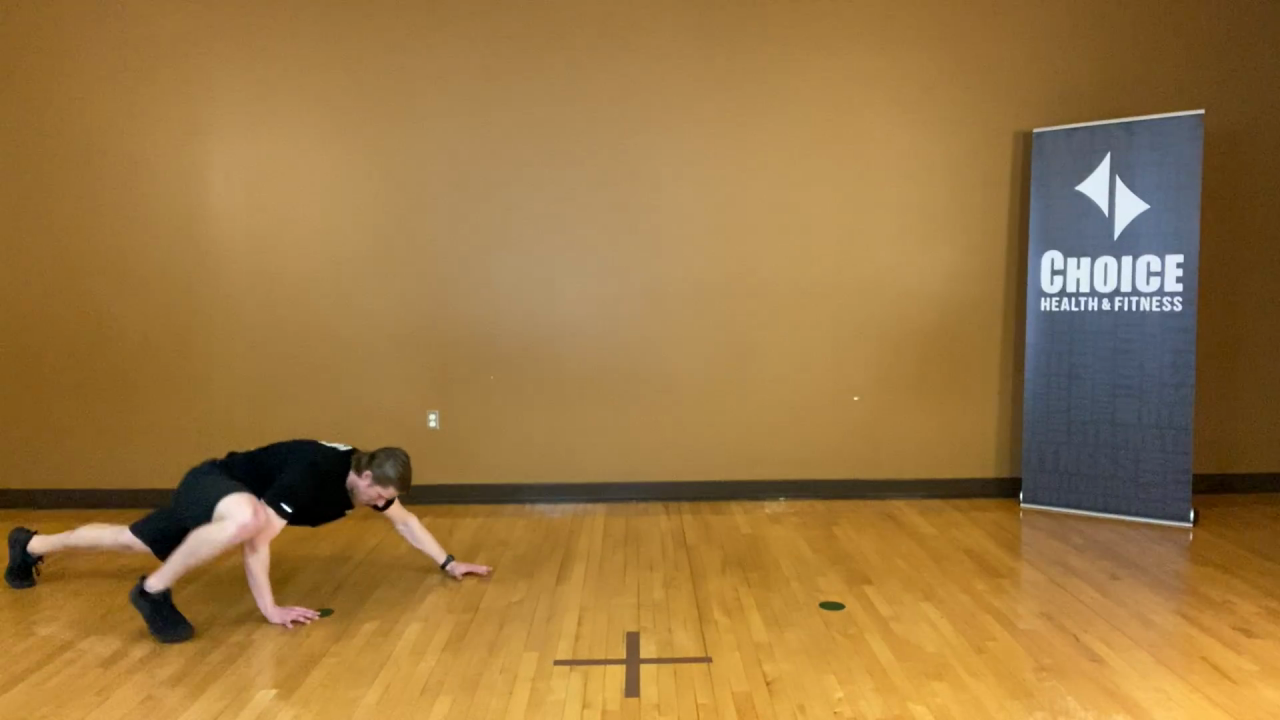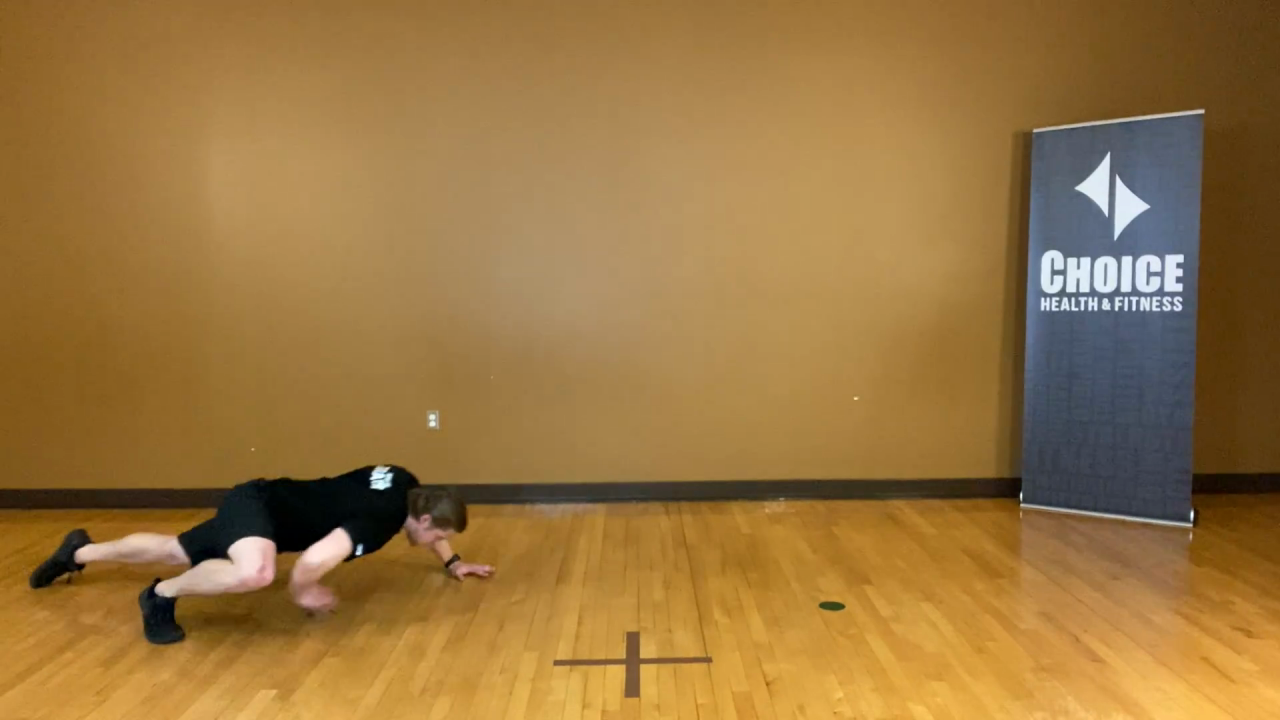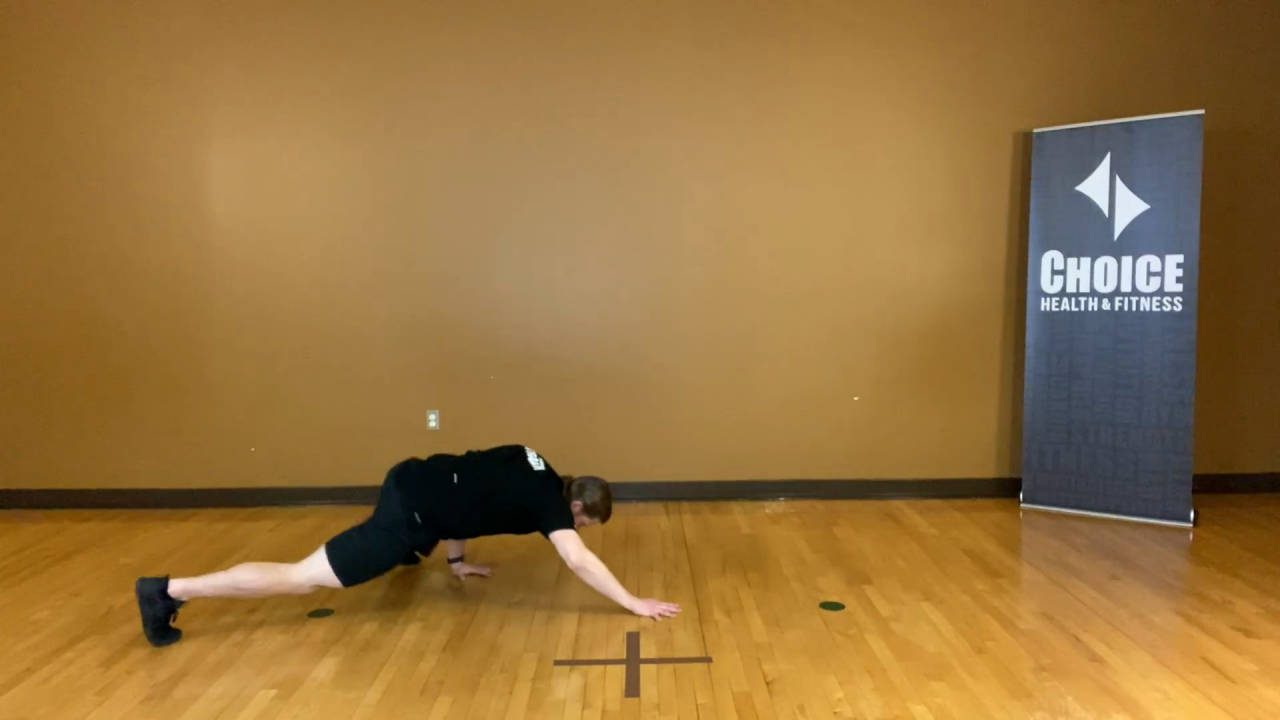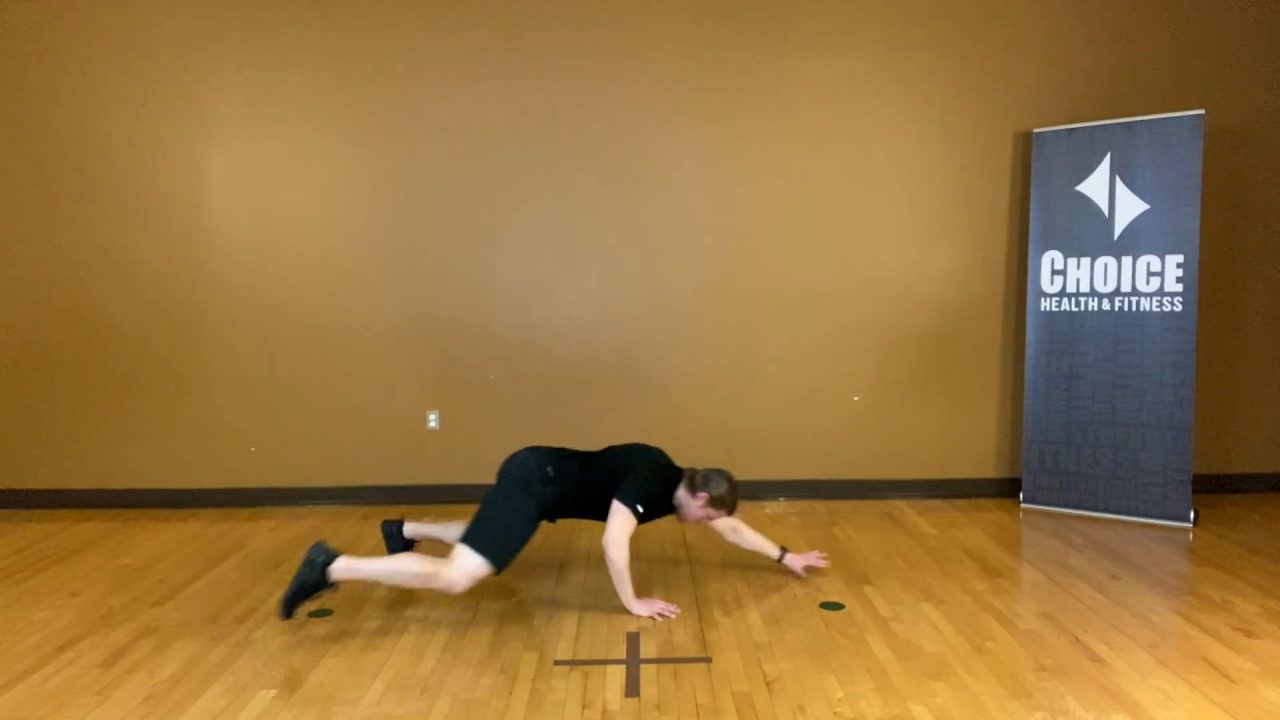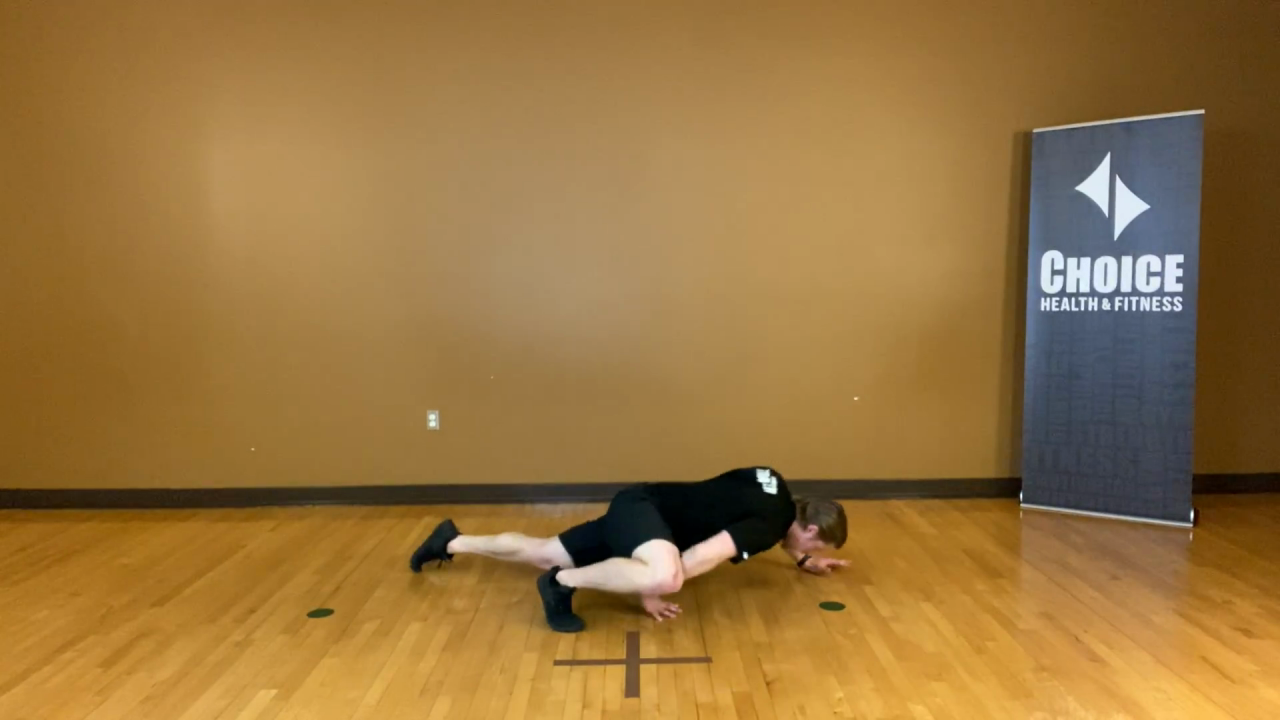
dt=1s
person 1, frame 1
left shoulder: (365, 475)
right shoulder: (310, 474)
left elbow: (404, 518)
right elbow: (259, 534)
left wrist: (447, 563)
right wrist: (269, 609)
left hip: (222, 491)
right hip: (208, 484)
left knee: (131, 539)
right knee: (245, 517)
right ankle: (154, 591)
person 1, frame 2
left shoulder: (408, 488)
right shoulder: (376, 519)
left elbow: (411, 524)
right elbow: (312, 561)
left wrist: (451, 562)
right wrist: (303, 594)
left hip: (261, 503)
right hip: (255, 505)
left knee: (172, 551)
right knee: (254, 572)
left ankle: (81, 552)
right ankle: (162, 596)
person 1, frame 3
left shoulder: (530, 464)
right shoulder: (550, 499)
right elbow: (579, 560)
left wrist: (456, 559)
right wrist: (634, 603)
left hip: (408, 477)
right hip: (408, 517)
right knee: (300, 577)
right ankle: (167, 590)
person 1, frame 4
left shoulder: (678, 485)
right shoulder: (651, 477)
left elbow: (729, 524)
right elbow: (615, 540)
left wrist: (785, 556)
right wrist: (631, 601)
left hip: (534, 481)
right hip: (531, 481)
left knee: (481, 542)
right knee: (456, 576)
left ankle: (404, 530)
right ankle: (331, 566)
person 1, frame 5
left shoulder: (777, 488)
right shoulder: (769, 523)
right elbow: (702, 554)
left wrist: (803, 560)
right wrist: (655, 588)
left hip: (641, 504)
right hip: (639, 508)
left knee: (545, 553)
right knee: (661, 578)
left ankle: (452, 542)
right ankle: (561, 584)
